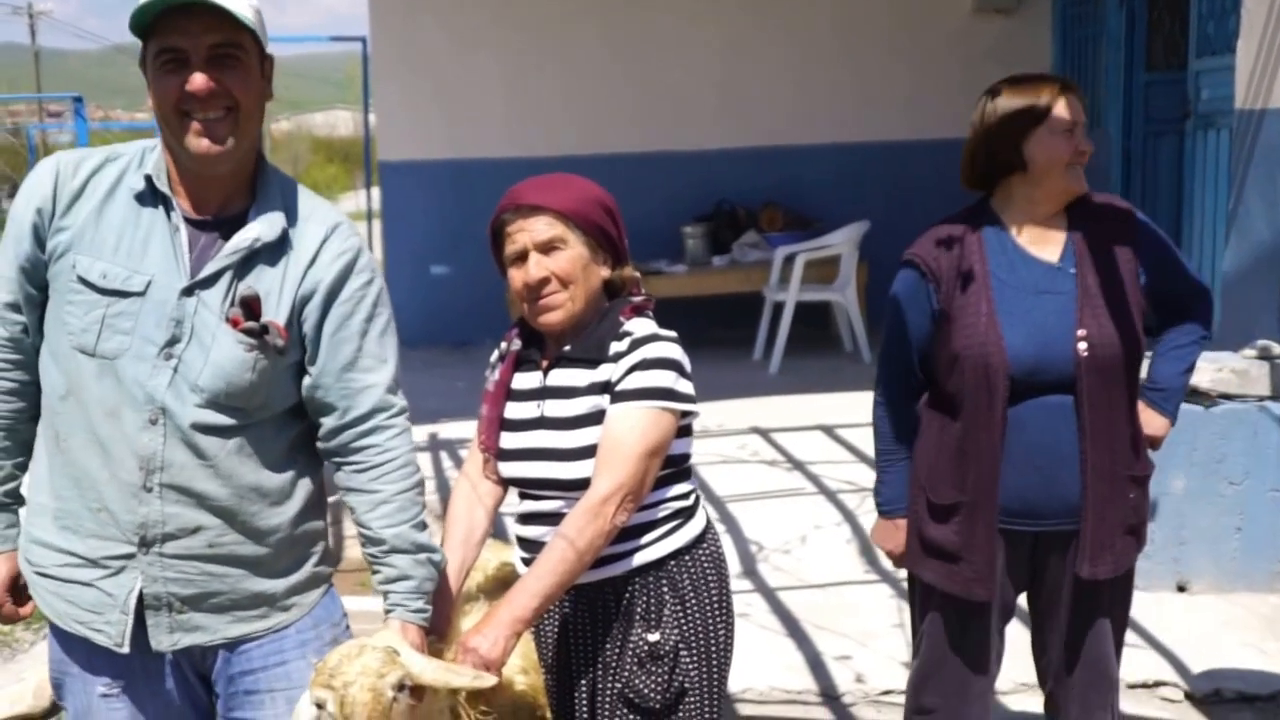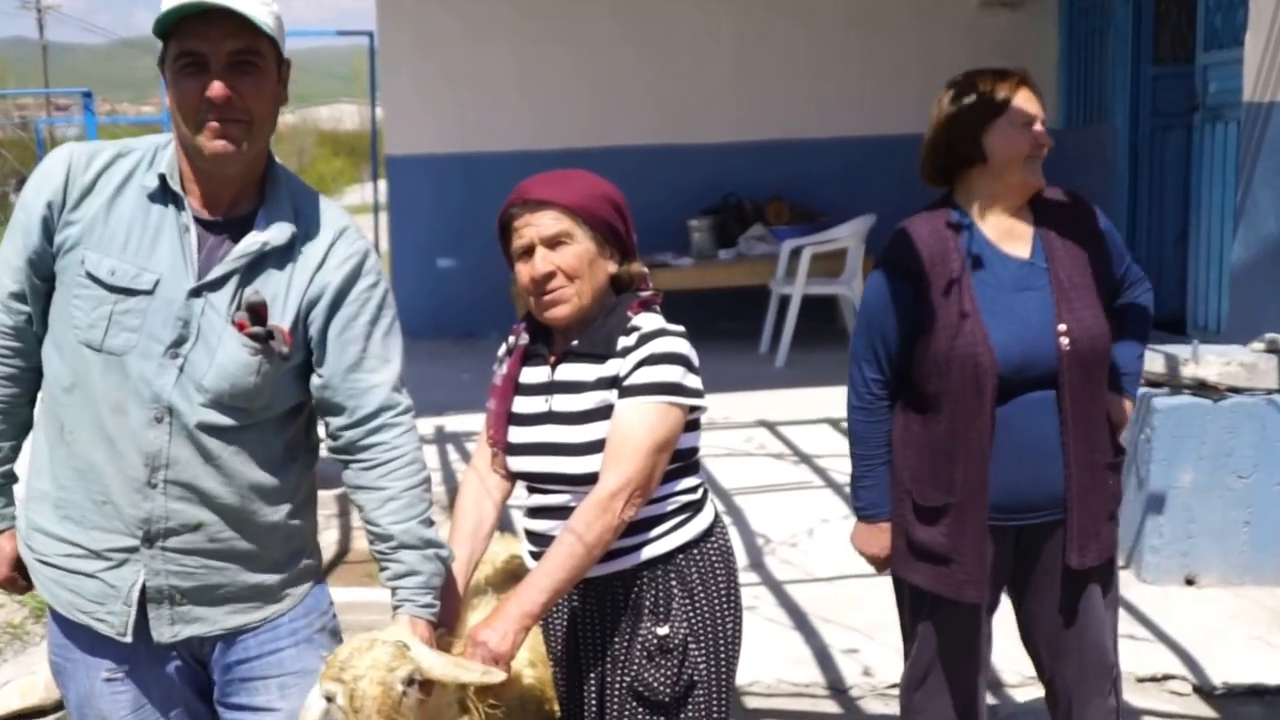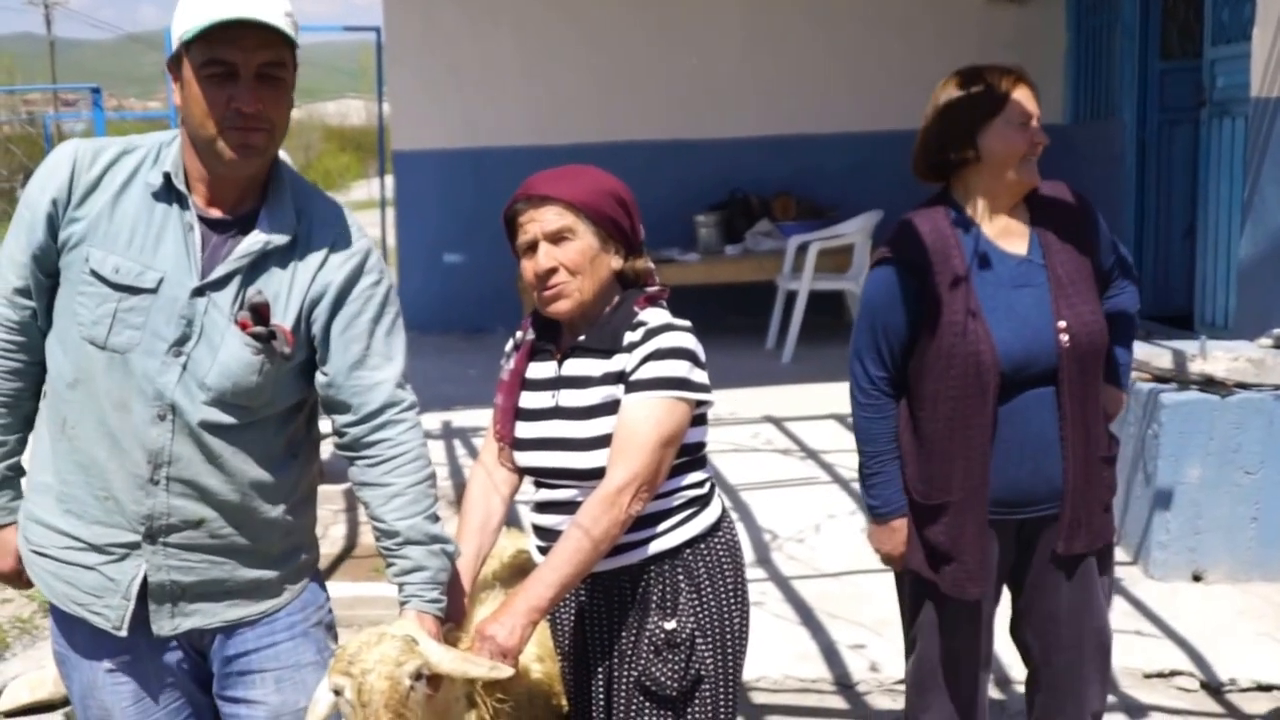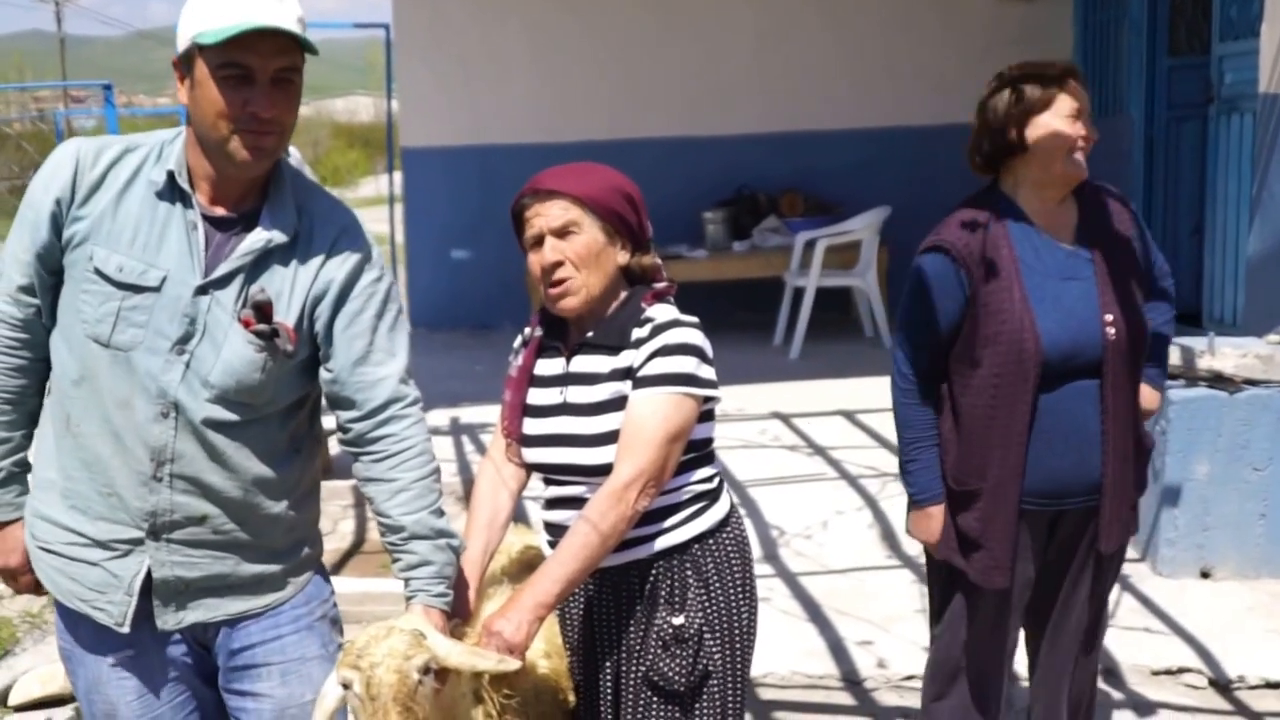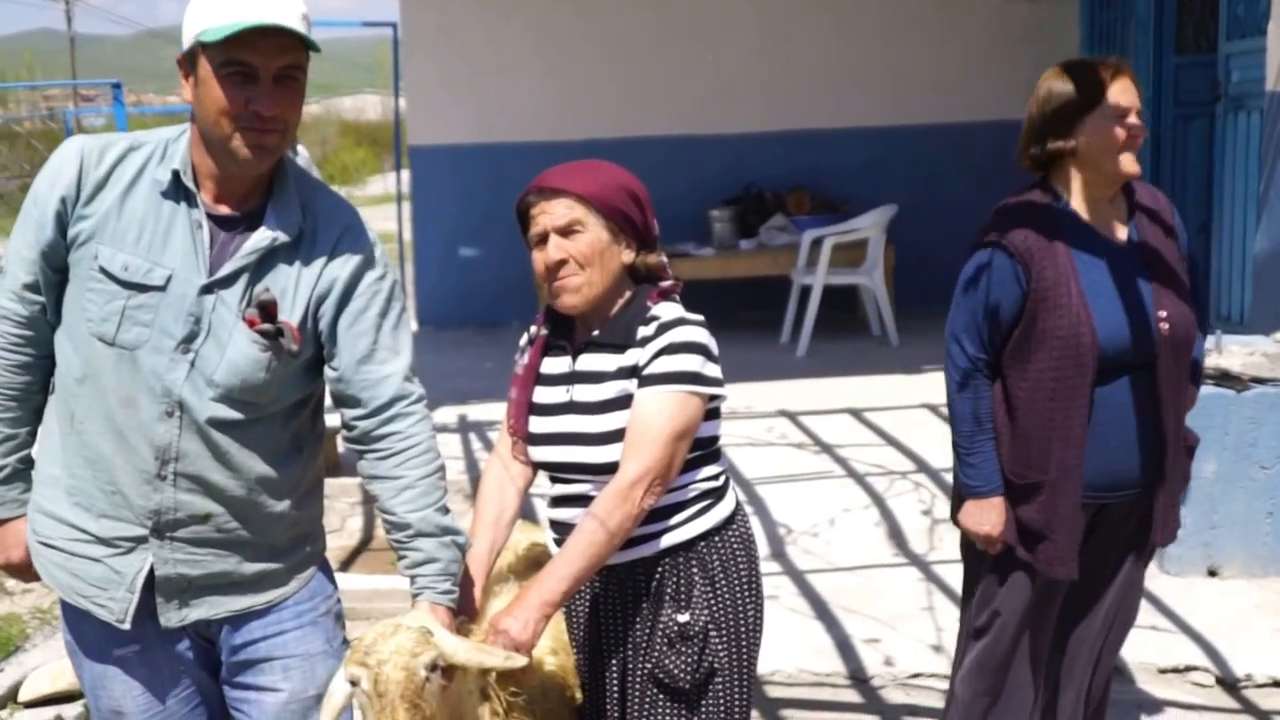
dt=0.3s
person 1, frame 1
left shoulder: (322, 247)
right shoulder: (62, 194)
left elbow: (369, 436)
left wrist: (409, 605)
left hip: (274, 613)
right hip: (96, 609)
person 1, frame 2
left shoulder: (329, 248)
right shoulder: (72, 186)
left elbow: (375, 433)
left wrist: (416, 600)
left hip: (267, 606)
right hip: (97, 599)
person 1, frame 3
left shoulder: (332, 249)
right shoulder: (78, 181)
left elbow: (380, 428)
left wrist: (423, 596)
left hip: (265, 599)
right hip: (96, 588)
person 1, frame 4
left shoulder: (333, 242)
right shoulder: (81, 179)
left elbow: (384, 424)
left wrist: (429, 591)
left hip: (270, 591)
right hip: (101, 581)
person 1, frame 5
left shoulder: (338, 242)
right shoulder: (85, 178)
left elbow: (388, 420)
left wrist: (435, 587)
left hip: (275, 589)
right hip: (105, 577)
person 2, frame 1
left shoulder: (1118, 233)
right shoulder: (942, 258)
left elbow: (1191, 305)
right elbow: (897, 391)
left wrist: (1160, 399)
right wrist: (895, 506)
left hip: (1090, 524)
right hip: (966, 523)
person 2, frame 2
left shoulder: (1078, 225)
right shoulder: (918, 252)
left elbow: (1133, 294)
right elbow: (871, 389)
left wrist: (1121, 386)
right wrist: (873, 510)
left hip: (1070, 511)
right hip: (953, 518)
person 2, frame 3
left shoulder: (1071, 217)
right shoulder: (920, 249)
left elbow: (1119, 286)
right elbow: (873, 384)
left wrist: (1114, 377)
right wrist: (887, 506)
left hip: (1070, 501)
right hip: (956, 510)
left knee: (1077, 661)
person 2, frame 4
left shoulder: (1112, 215)
right shoulder: (964, 243)
left elbow: (1157, 293)
right elbow: (913, 371)
left wrist: (1150, 377)
right wrist: (925, 492)
left hip: (1097, 495)
right hip: (992, 499)
left knee: (1072, 655)
right knee: (970, 666)
person 2, frame 5
left shoulder: (1155, 211)
right shoulder: (1019, 235)
left elbow: (1188, 302)
right elbow: (967, 363)
left wrist: (1188, 379)
right wrist: (981, 487)
left hip: (1134, 494)
right hip: (1033, 493)
left knee: (1093, 652)
right knee: (1001, 662)
person 3, frame 1
left shoulder: (647, 352)
right shoulder: (511, 356)
left elbow: (611, 501)
right elbow: (478, 480)
left wrist: (506, 621)
right wrist: (441, 599)
left hip: (654, 596)
right hip: (555, 599)
person 3, frame 2
left shoulder: (654, 347)
right shoulder: (519, 349)
left elbow: (618, 496)
right elbow: (486, 473)
left wrist: (514, 615)
left hip: (662, 590)
right hip: (564, 593)
person 3, frame 3
left shoulder: (660, 341)
right shoulder: (526, 345)
left elbow: (625, 491)
right elbow: (493, 467)
left wrist: (521, 610)
right wrist: (457, 586)
left hip: (669, 585)
right hip: (572, 587)
person 3, frame 4
left shoulder: (668, 338)
right shoulder: (535, 341)
left elbow: (632, 487)
right elbow: (503, 463)
left wrist: (528, 605)
right wrist: (466, 580)
left hip: (677, 582)
right hip: (580, 583)
person 3, frame 5
left shoulder: (674, 336)
right shoulder: (540, 339)
left elbow: (638, 485)
right elbow: (508, 461)
left wrist: (535, 603)
right wrist: (472, 578)
left hip: (683, 578)
right hip: (587, 580)
